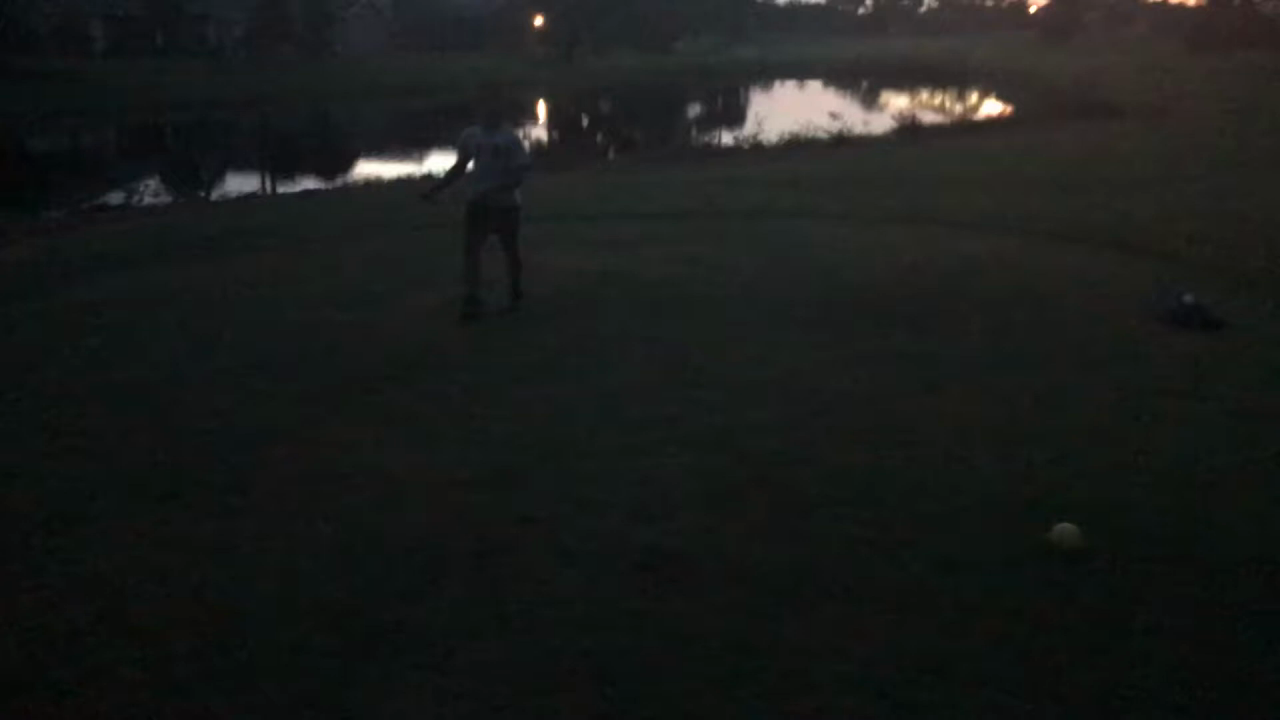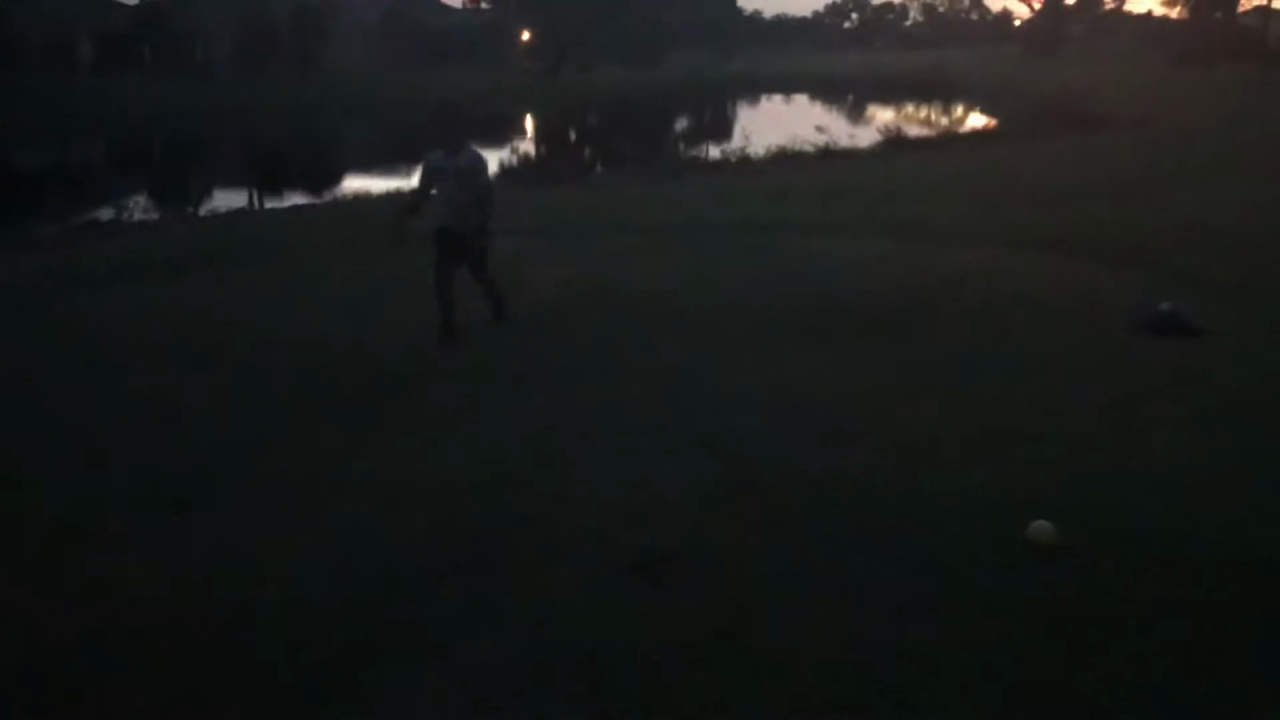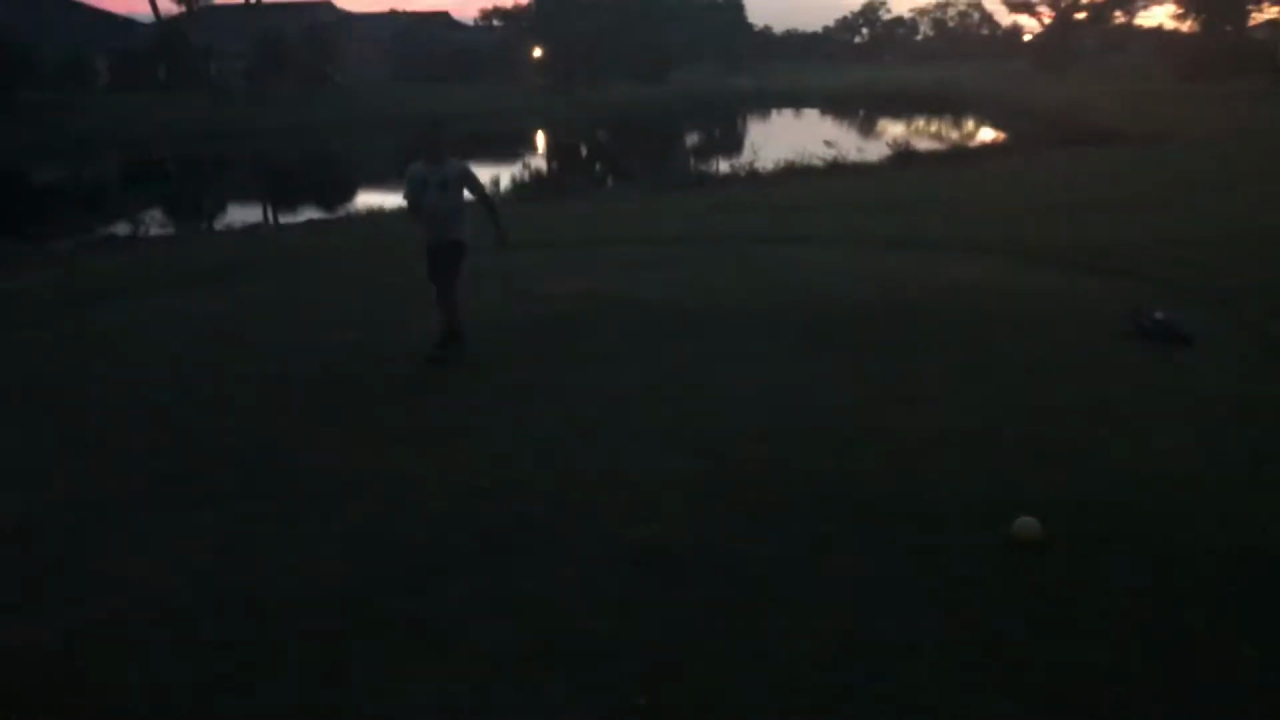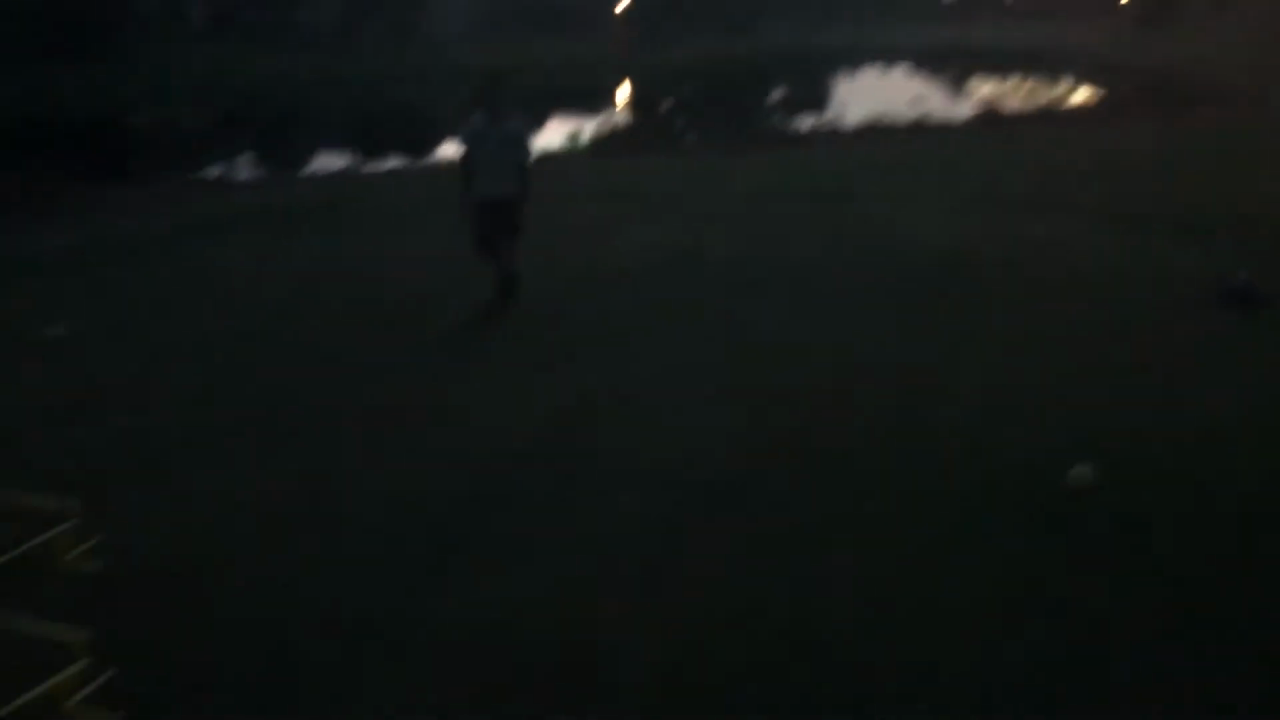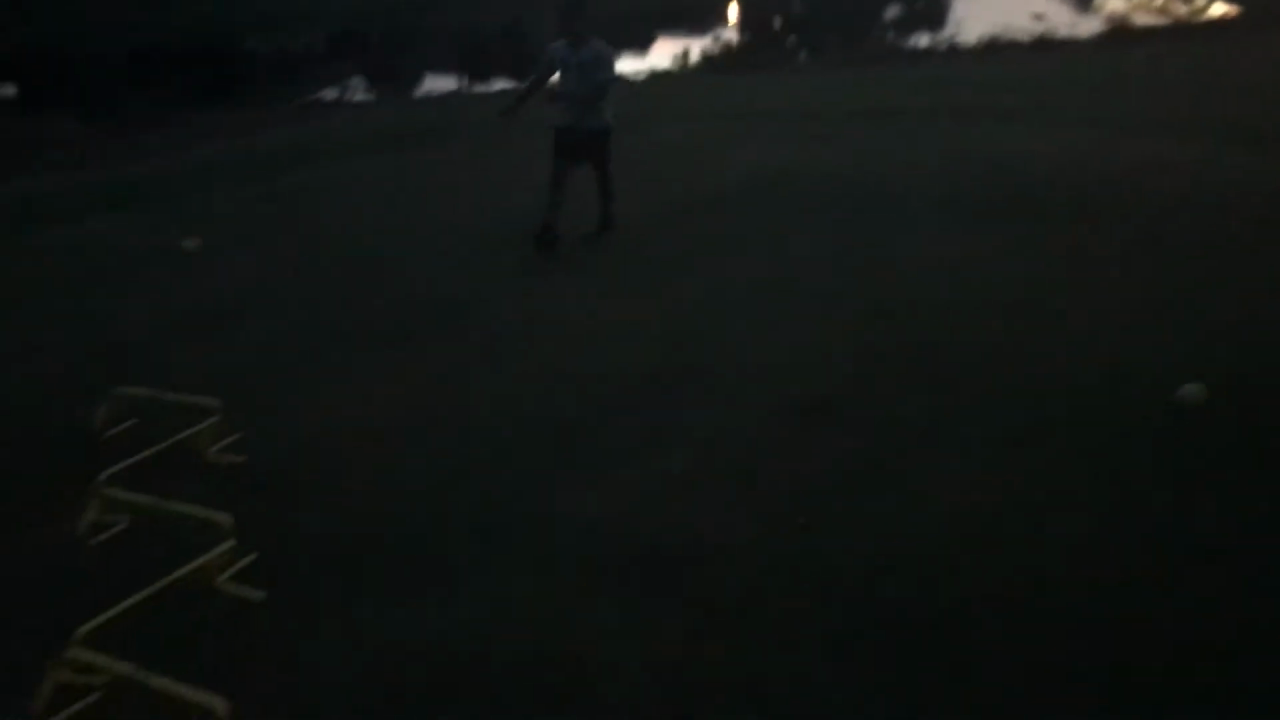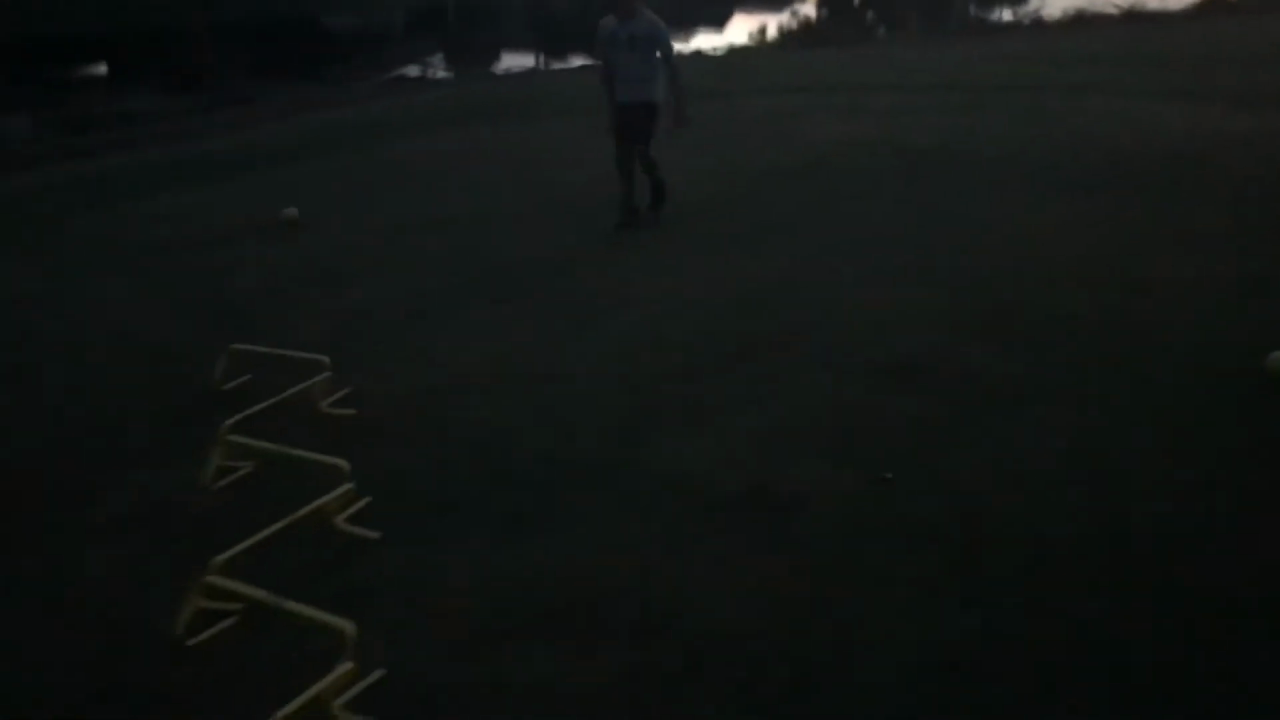
dt=0.3s
person 1, frame 1
left shoulder: (509, 138)
right shoulder: (471, 135)
left elbow: (519, 174)
right elbow: (460, 167)
left wrist: (492, 191)
right wrist: (437, 189)
left hip: (506, 203)
right hip: (478, 201)
left knee: (510, 249)
right knee: (471, 246)
left ankle: (515, 292)
right ankle: (472, 301)
person 1, frame 2
left shoulder: (473, 159)
right shoulder: (434, 160)
left elbow: (486, 196)
right elbow: (423, 193)
left wrist: (480, 231)
right wrist: (406, 217)
left hip: (474, 227)
right hip: (446, 227)
left knee: (479, 274)
right knee: (442, 275)
left ankle: (496, 303)
right ankle: (448, 323)
person 1, frame 3
left shoulder: (459, 169)
right shoulder: (414, 172)
left elbow: (484, 197)
right elbow: (412, 205)
left wrist: (499, 227)
right wrist: (427, 223)
left hip: (454, 237)
right hip: (432, 239)
left knee: (446, 287)
right knee: (444, 287)
left ankle: (445, 342)
right ankle: (455, 334)
person 1, frame 4
left shoulder: (516, 128)
right shoulder: (476, 124)
left elbow: (522, 168)
right elbow: (468, 161)
left wrist: (521, 204)
right wrist: (466, 194)
left hip: (509, 196)
right hip: (482, 196)
left knee: (506, 244)
right knee: (483, 246)
left ankle: (506, 291)
right ankle: (507, 277)
person 1, frame 5
left shoulder: (600, 52)
right shoulder: (557, 51)
left elbow: (602, 91)
right elbow: (538, 79)
left wrist: (566, 96)
right wrist: (516, 103)
left hip: (596, 125)
right hip: (567, 123)
left knee: (602, 174)
right knee: (558, 175)
left ankle: (607, 218)
right ankle: (548, 231)
person 1, frame 6
left shoulder: (652, 25)
right shoulder: (606, 26)
left elbow: (670, 64)
right elbow: (607, 68)
left wrist: (679, 105)
right wrist: (611, 107)
left hip: (646, 98)
right hip: (620, 99)
left knee: (638, 151)
right knee: (622, 153)
left ankle: (657, 184)
right ankle: (629, 208)
